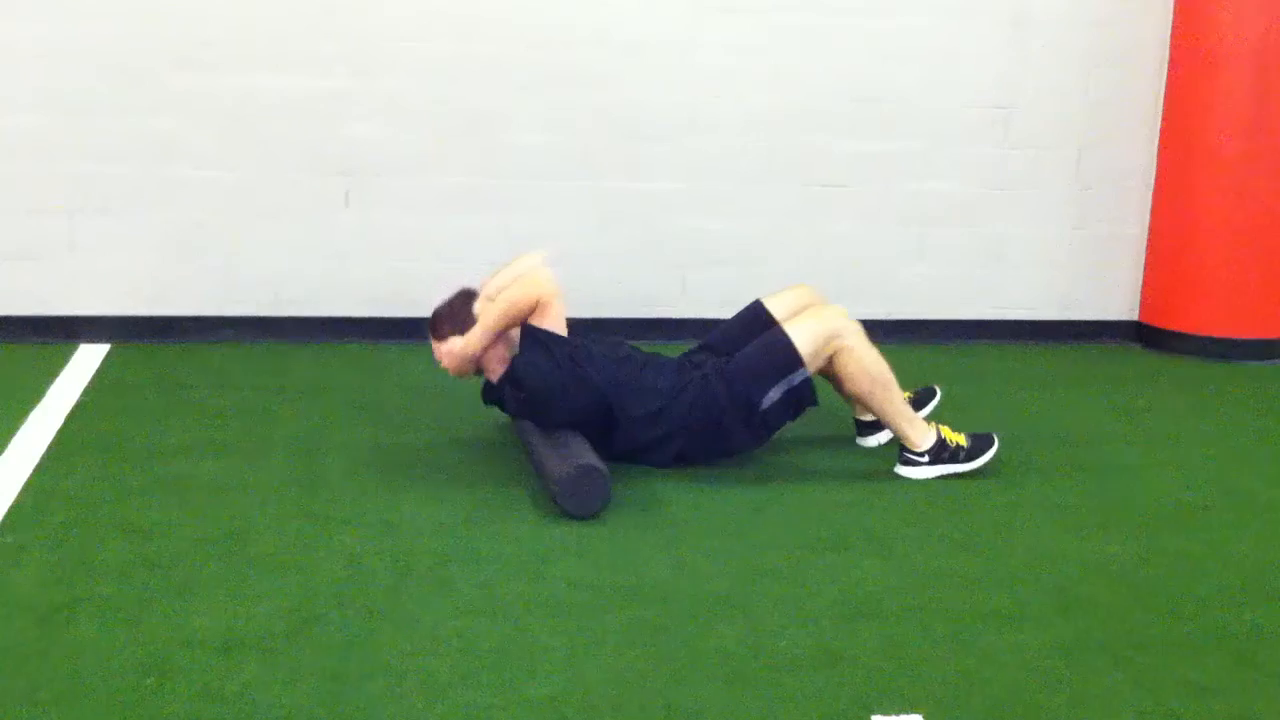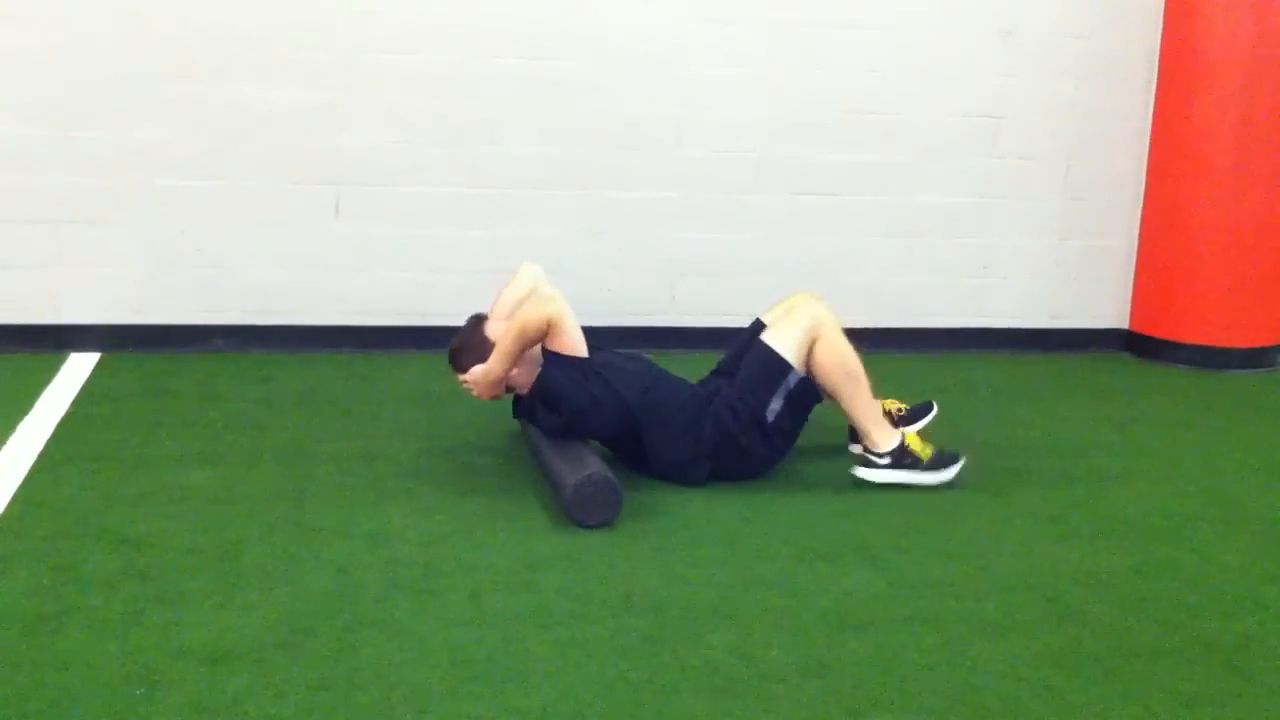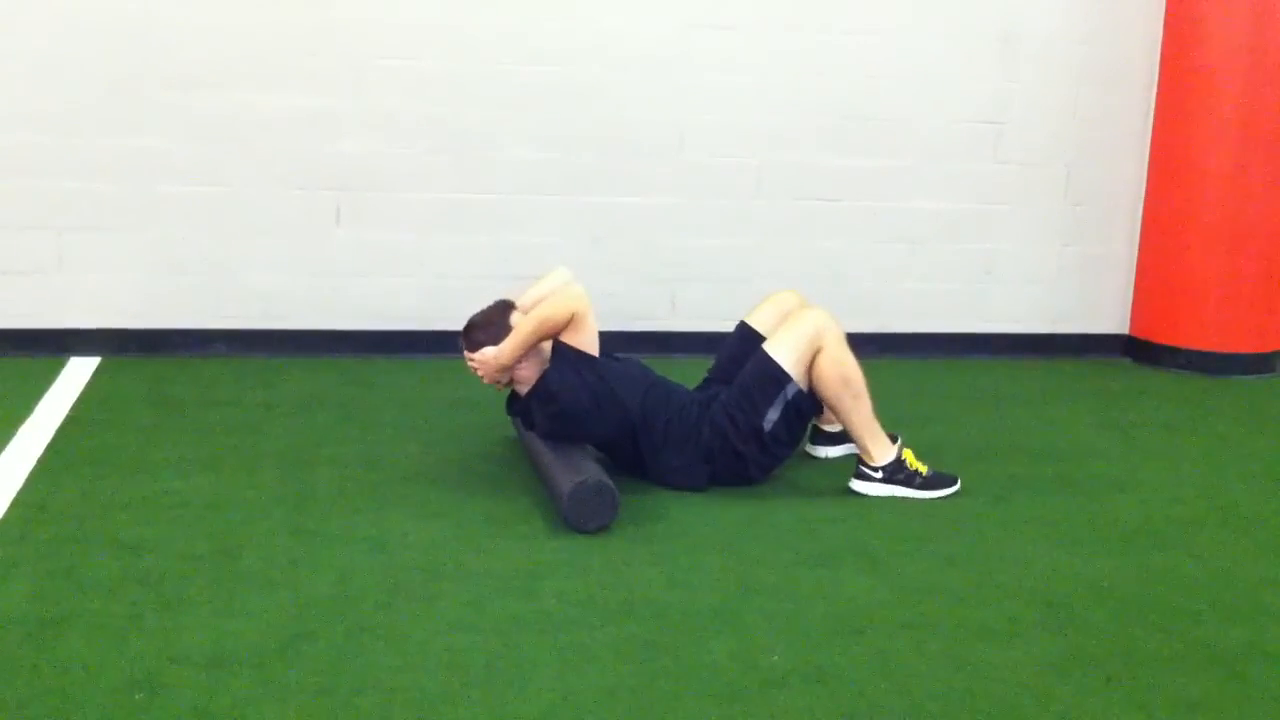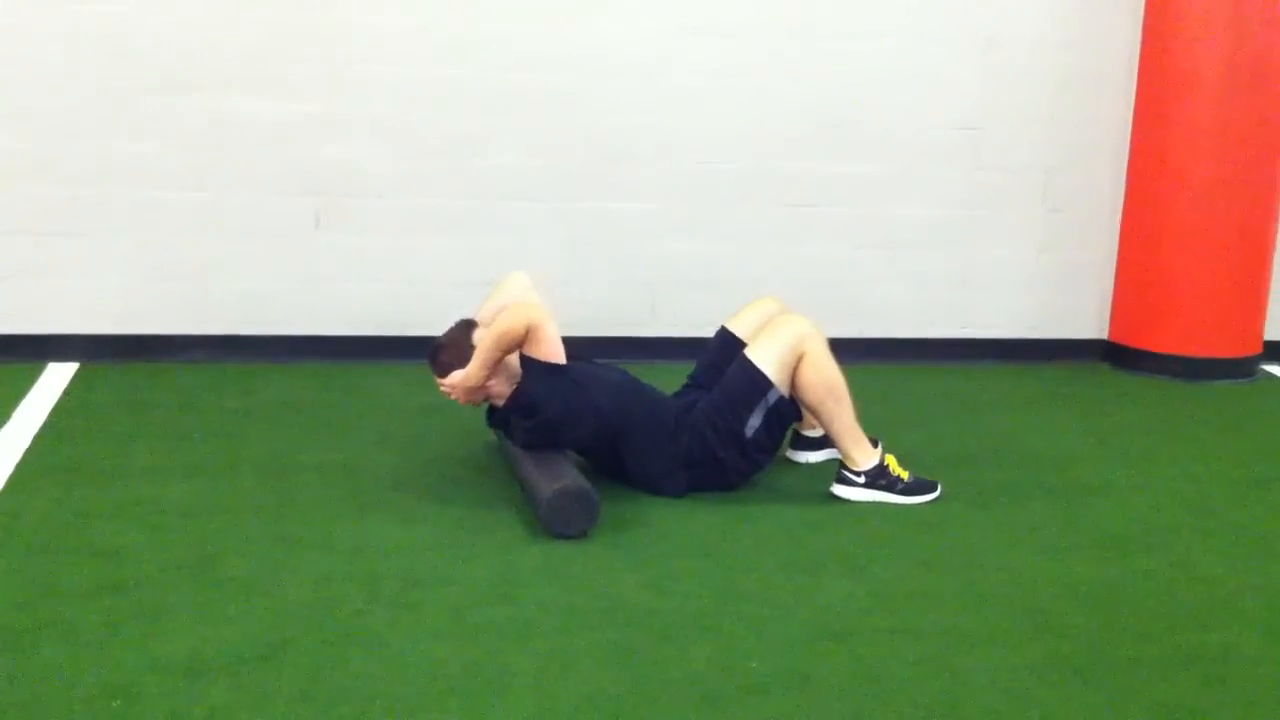
dt=1s
person 1, frame 1
left shoulder: (517, 374)
right shoulder: (534, 380)
left elbow: (531, 265)
right elbow: (543, 283)
left wrist: (476, 302)
right wrist: (472, 339)
left hip: (688, 377)
right hip: (706, 415)
left knee: (802, 298)
right knee: (835, 325)
left ankle: (874, 414)
right ankle: (921, 446)
person 1, frame 2
left shoulder: (542, 390)
right shoulder: (561, 394)
left elbow: (531, 276)
right elbow: (550, 305)
left wrist: (489, 330)
right wrist: (494, 371)
left hip: (706, 403)
right hip: (729, 437)
left knee: (803, 303)
right knee: (814, 319)
left ankle: (867, 419)
right ankle: (884, 450)
person 1, frame 3
left shoulder: (539, 391)
right shoulder: (561, 395)
left elbow: (560, 279)
right elbow: (574, 299)
left wrist: (503, 320)
right wrist: (505, 354)
left hip: (705, 408)
right hip: (724, 445)
left knee: (789, 304)
right knee: (817, 327)
left ankle: (831, 428)
right ankle: (881, 463)
person 1, frame 4
left shoulder: (517, 401)
right shoulder: (538, 407)
left elbow: (517, 286)
right elbow: (530, 312)
left wrist: (468, 339)
right wrist: (473, 372)
left hip: (686, 413)
right hip: (706, 450)
left knee: (770, 310)
right knee: (799, 333)
left ankle: (812, 433)
right ankle: (864, 468)
